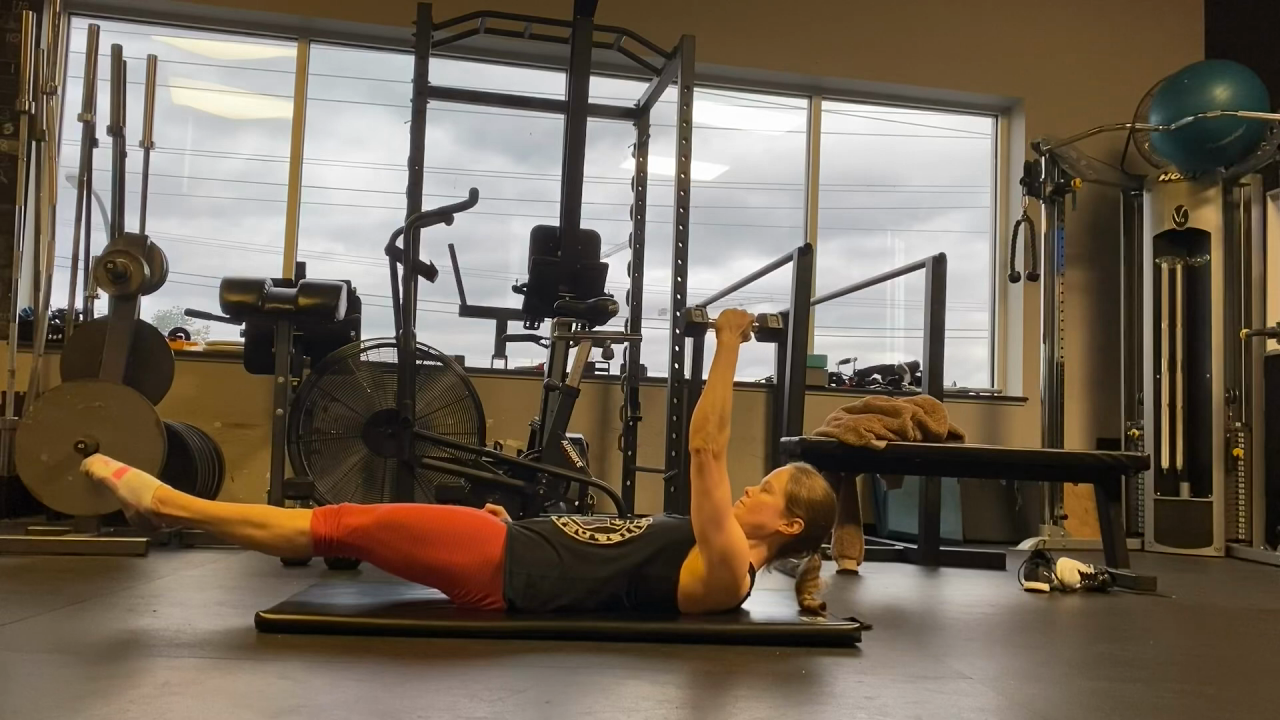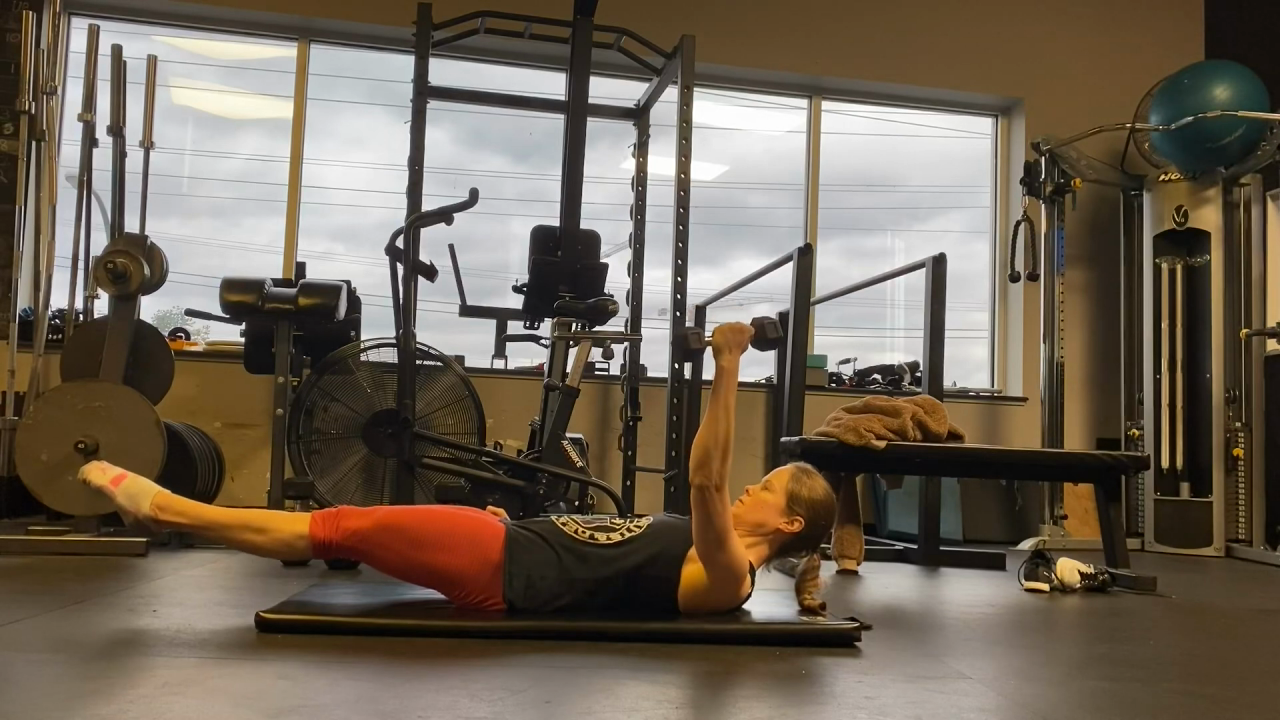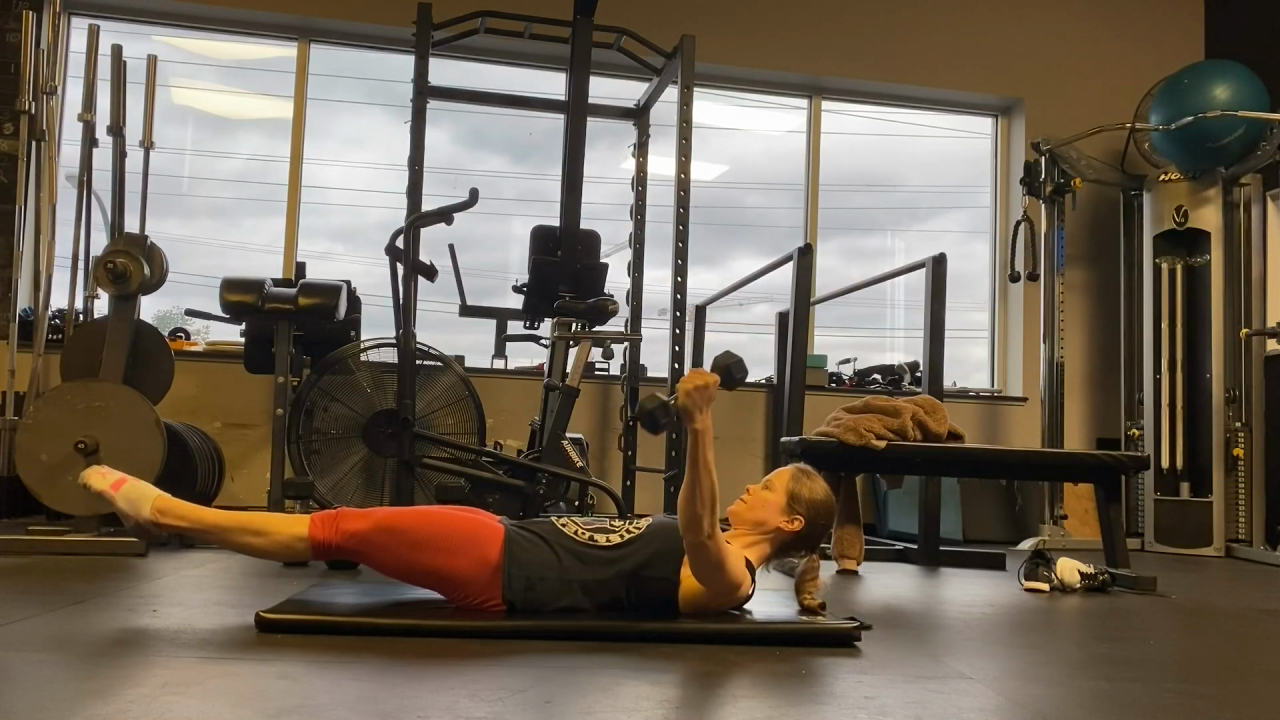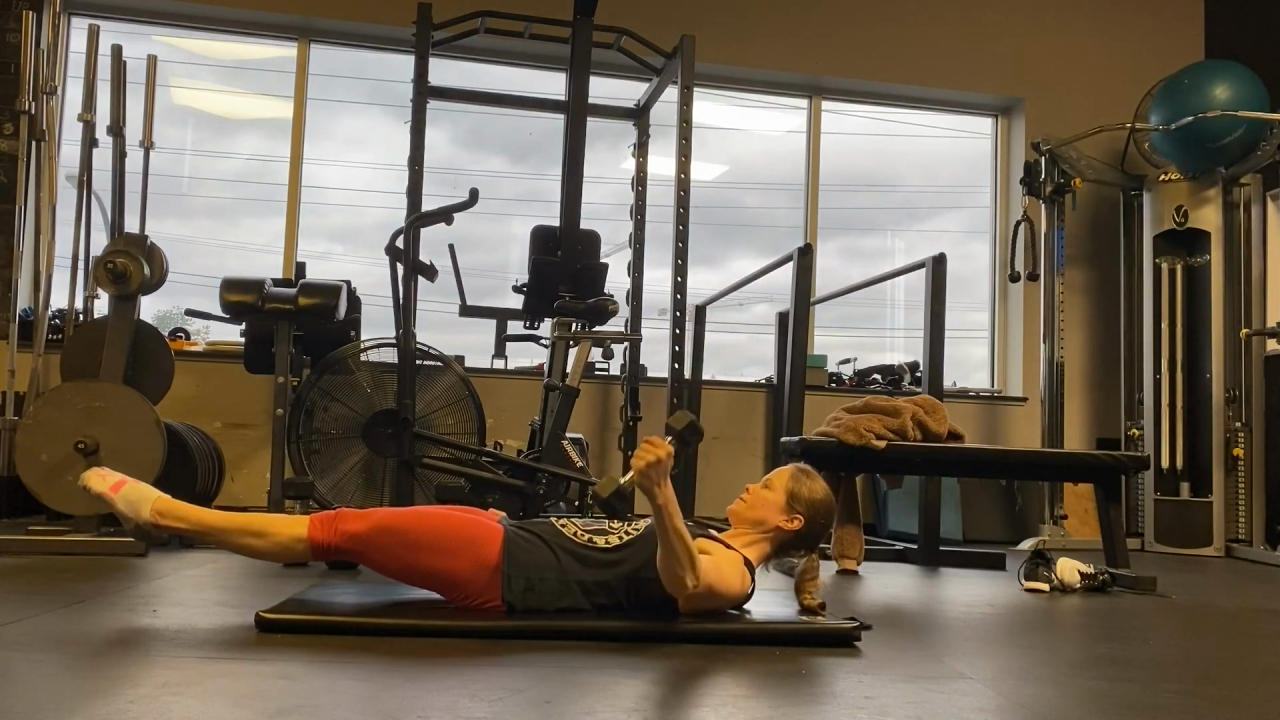
dt=0.5s
person 1, frame 1
left shoulder: (726, 573)
right shoulder: (706, 555)
left elbow: (706, 453)
left wrist: (728, 347)
right wrist: (520, 521)
left hip: (501, 573)
right hip: (516, 545)
left knee: (340, 526)
right knee: (342, 527)
left ankle: (167, 502)
right ankle: (167, 503)
person 1, frame 2
left shoulder: (726, 575)
right shoulder: (700, 551)
left elbow: (707, 481)
left wrist: (726, 371)
right wrist: (516, 524)
left hip: (502, 572)
right hip: (511, 545)
left knee: (337, 529)
right knee: (340, 528)
left ankle: (164, 507)
right ankle: (166, 508)
person 1, frame 3
left shoulder: (728, 577)
right shoulder: (722, 550)
left elbow: (696, 528)
left wrist: (700, 425)
left hip: (503, 571)
right hip: (514, 539)
left knee: (340, 528)
right knee: (344, 529)
left ankle: (164, 510)
right ankle: (165, 510)
person 1, frame 4
left shoulder: (732, 575)
right shoulder: (716, 544)
left elbow: (682, 583)
left wrist: (659, 492)
left hip: (503, 570)
right hip: (510, 543)
left knee: (339, 531)
right knee: (340, 531)
left ankle: (163, 510)
right ankle: (164, 510)
